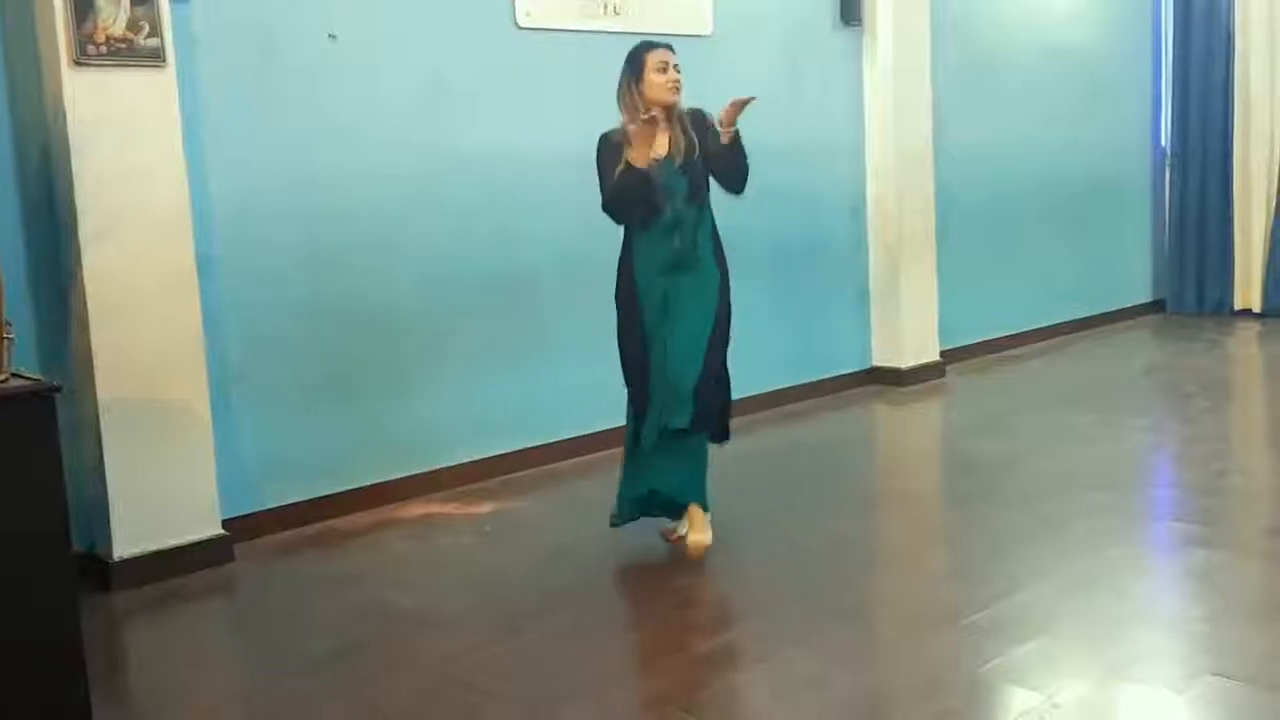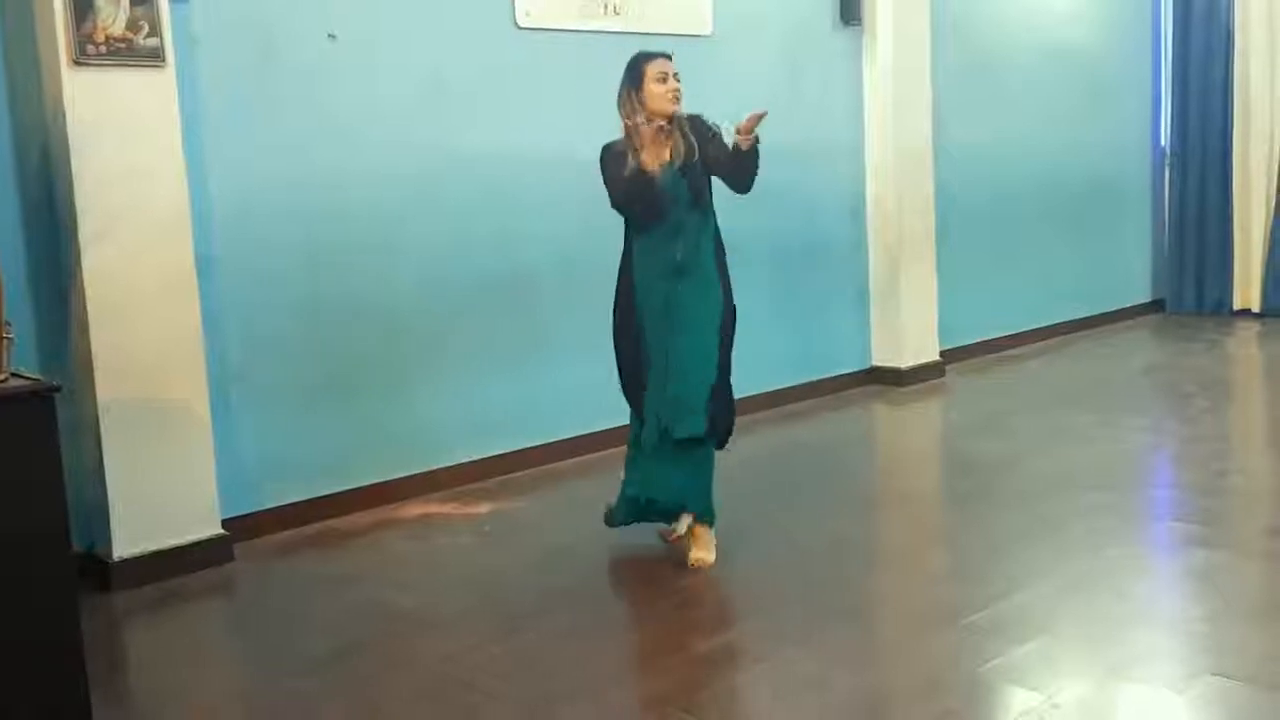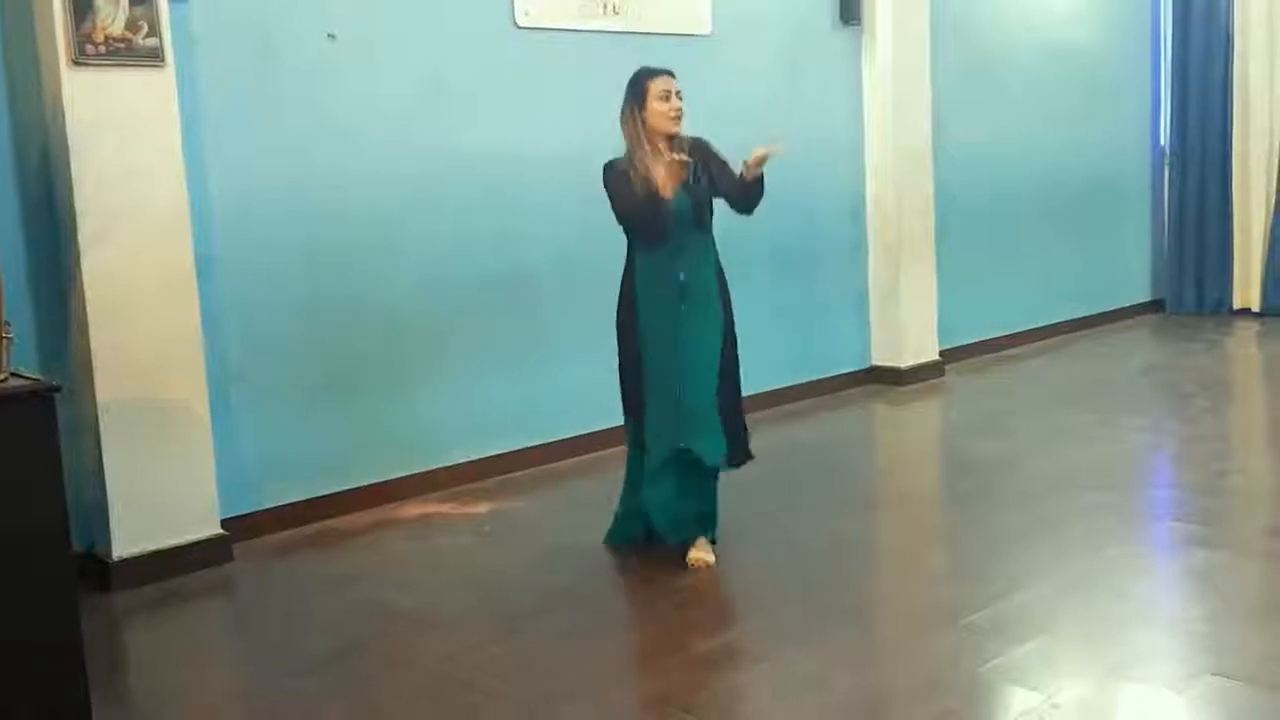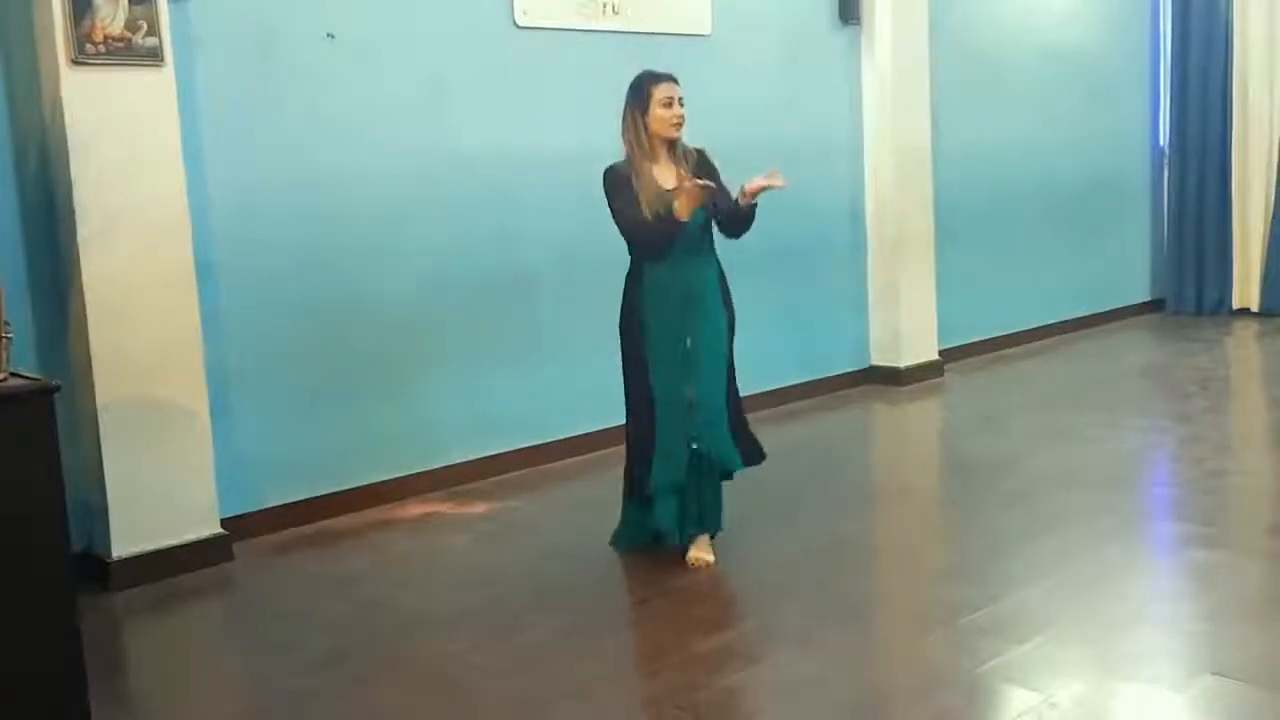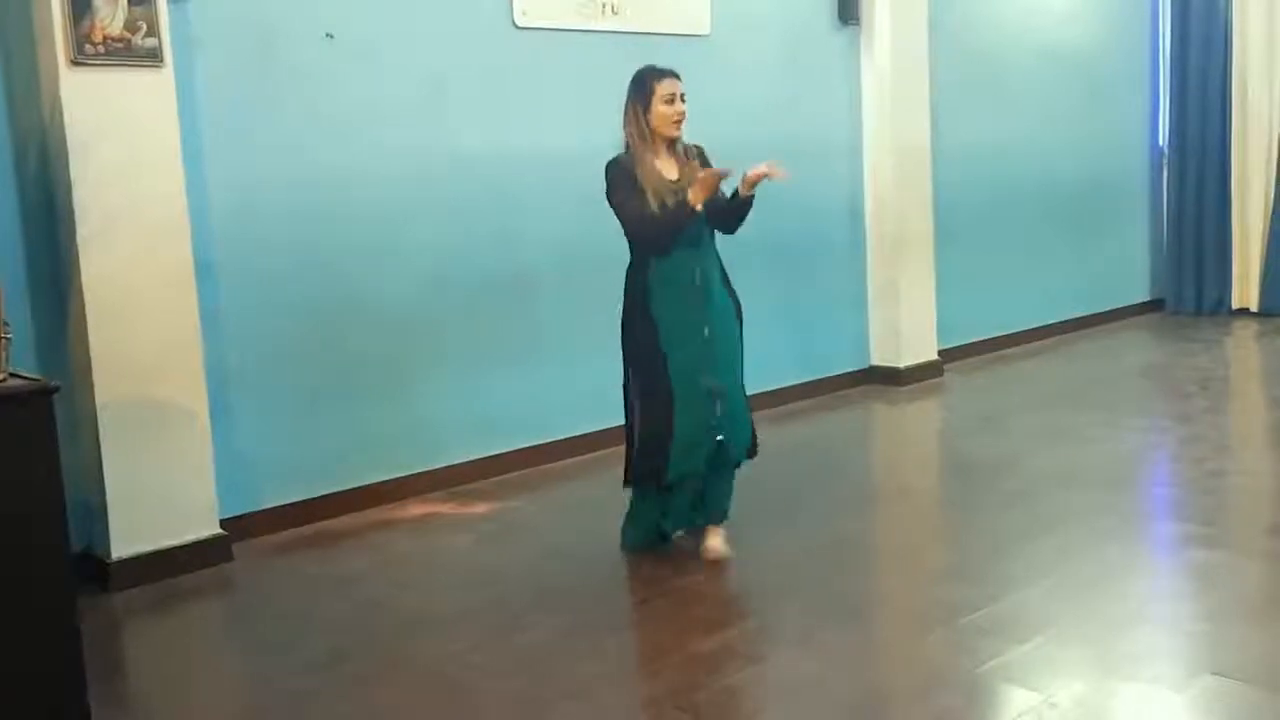
dt=0.1s
person 1, frame 1
left shoulder: (697, 126)
right shoulder: (614, 144)
left elbow: (736, 183)
right elbow: (620, 210)
left wrist: (728, 132)
right wrist: (638, 155)
left hip: (699, 273)
right hip: (646, 279)
left knee: (691, 382)
right knee: (653, 386)
left ankle: (691, 501)
right ankle: (668, 497)
person 1, frame 2
left shoulder: (696, 133)
right shoulder: (616, 155)
left elbow: (740, 181)
right elbow: (633, 207)
left wrist: (745, 142)
right wrist: (647, 160)
left hip: (701, 282)
right hip: (647, 287)
left knee: (694, 394)
right knee: (656, 397)
left ankle: (695, 517)
right ankle: (666, 505)
person 1, frame 3
left shoulder: (699, 154)
right shoulder: (620, 172)
left elbow: (743, 202)
right elbow: (639, 225)
left wrist: (753, 171)
right wrist: (663, 186)
left hip: (702, 300)
right hip: (649, 305)
left knee: (702, 411)
right knee: (656, 413)
left ankle: (696, 530)
right ankle: (656, 520)
person 1, frame 4
left shoulder: (698, 162)
right shoulder: (620, 179)
left elbow: (732, 227)
right elbow: (645, 243)
left wrist: (746, 198)
right wrist: (681, 209)
left hip: (706, 304)
right hip: (653, 311)
left knee: (705, 414)
right knee: (661, 419)
left ankle: (699, 530)
right ankle: (657, 523)
person 1, frame 5
left shoulder: (695, 158)
right shoulder: (621, 171)
left elbow: (726, 222)
right elbow: (648, 236)
left wrist: (746, 189)
right wrist: (692, 199)
left hip: (710, 297)
right hip: (657, 305)
left knee: (720, 404)
right knee: (667, 410)
left ankle: (710, 519)
right ankle: (661, 518)
